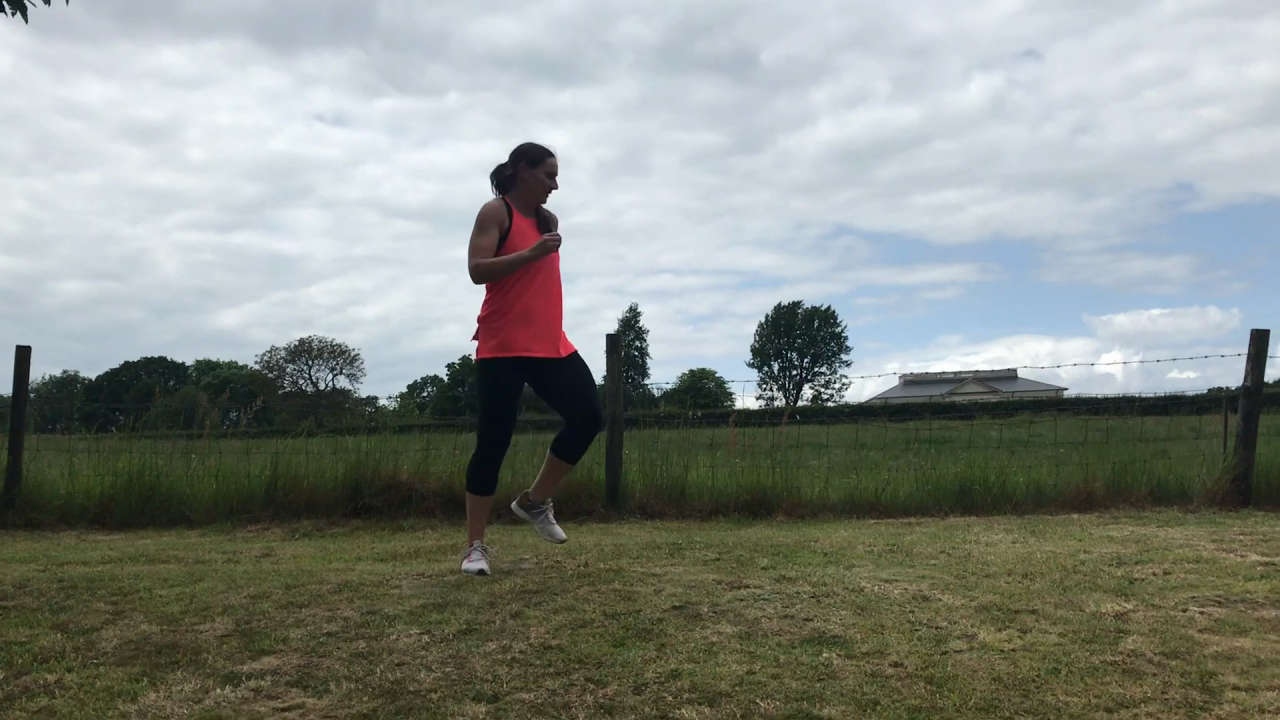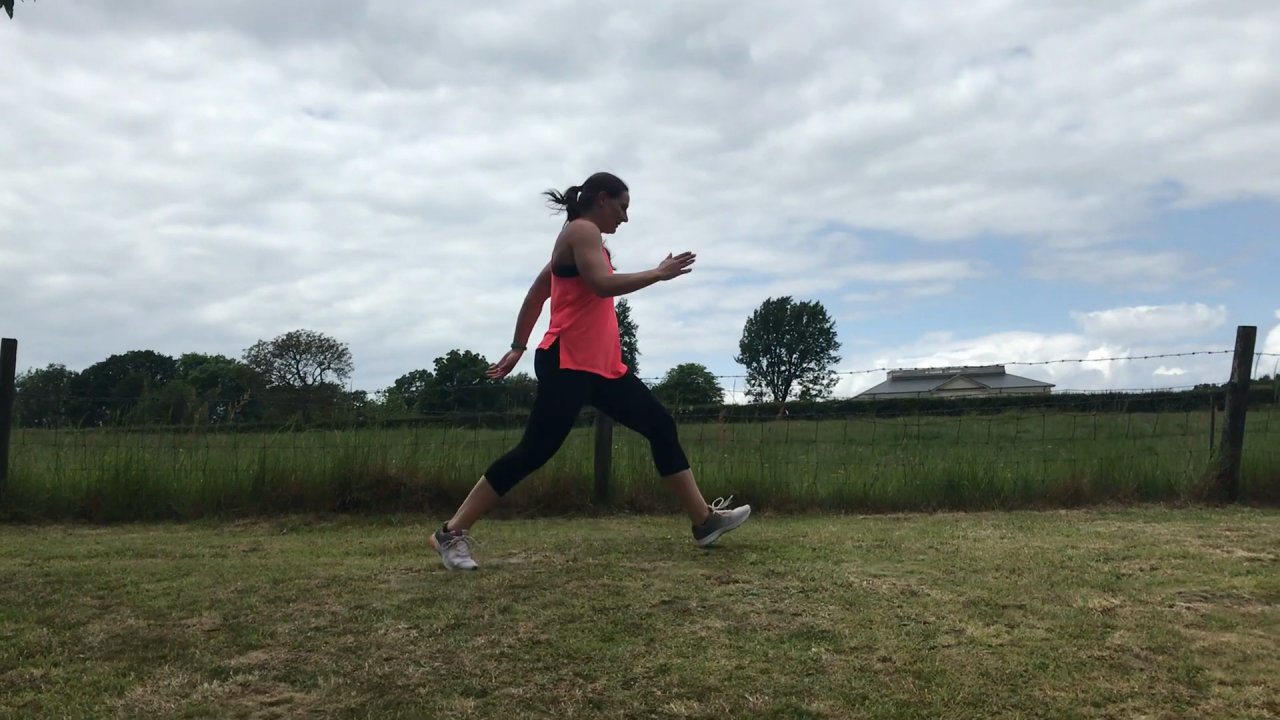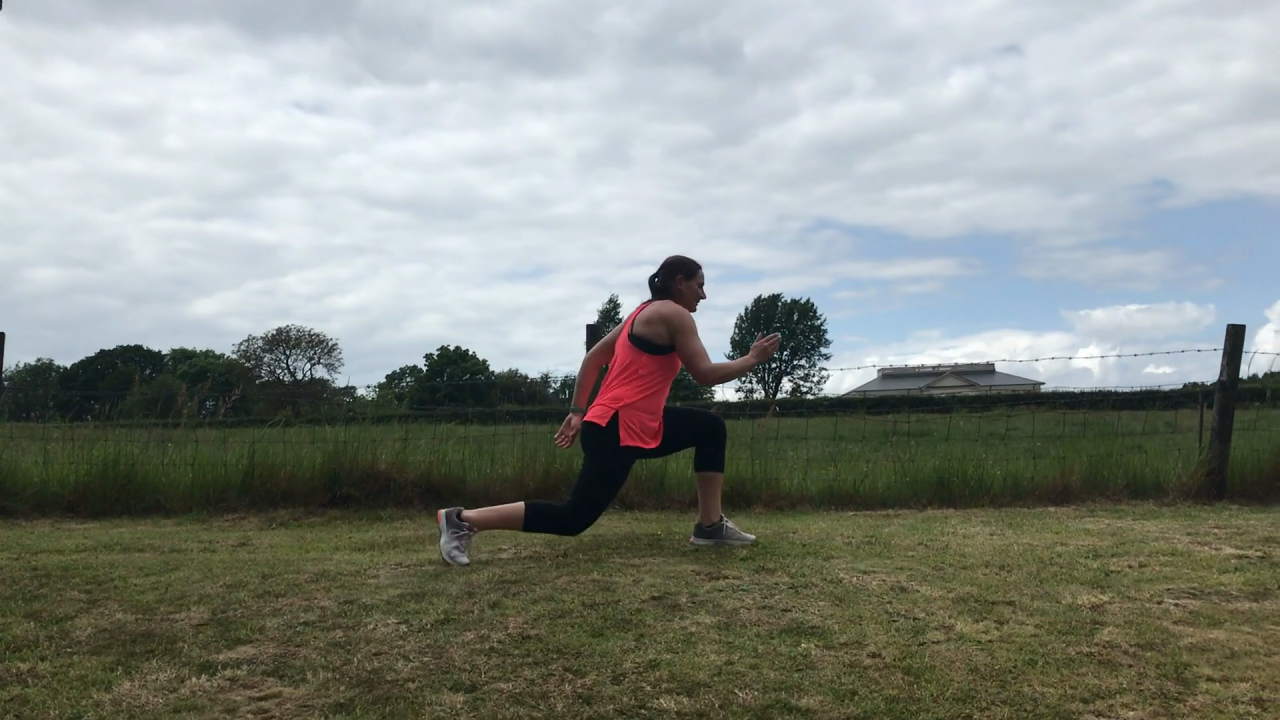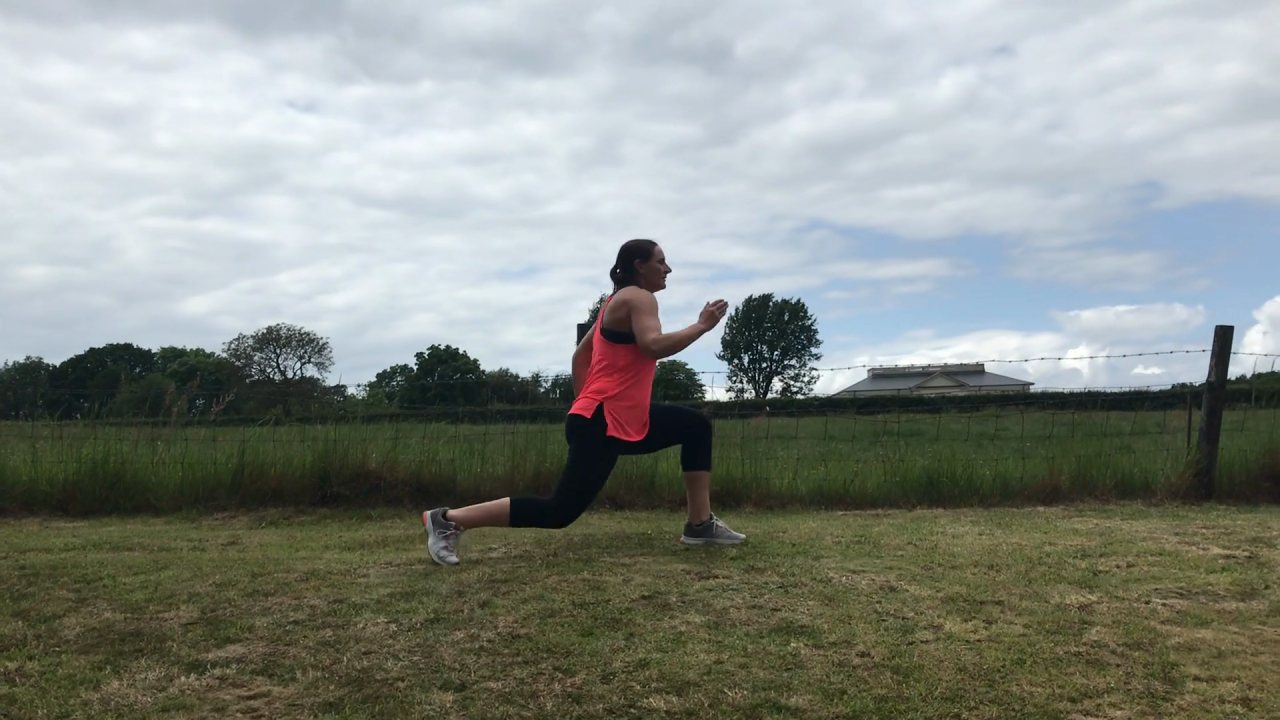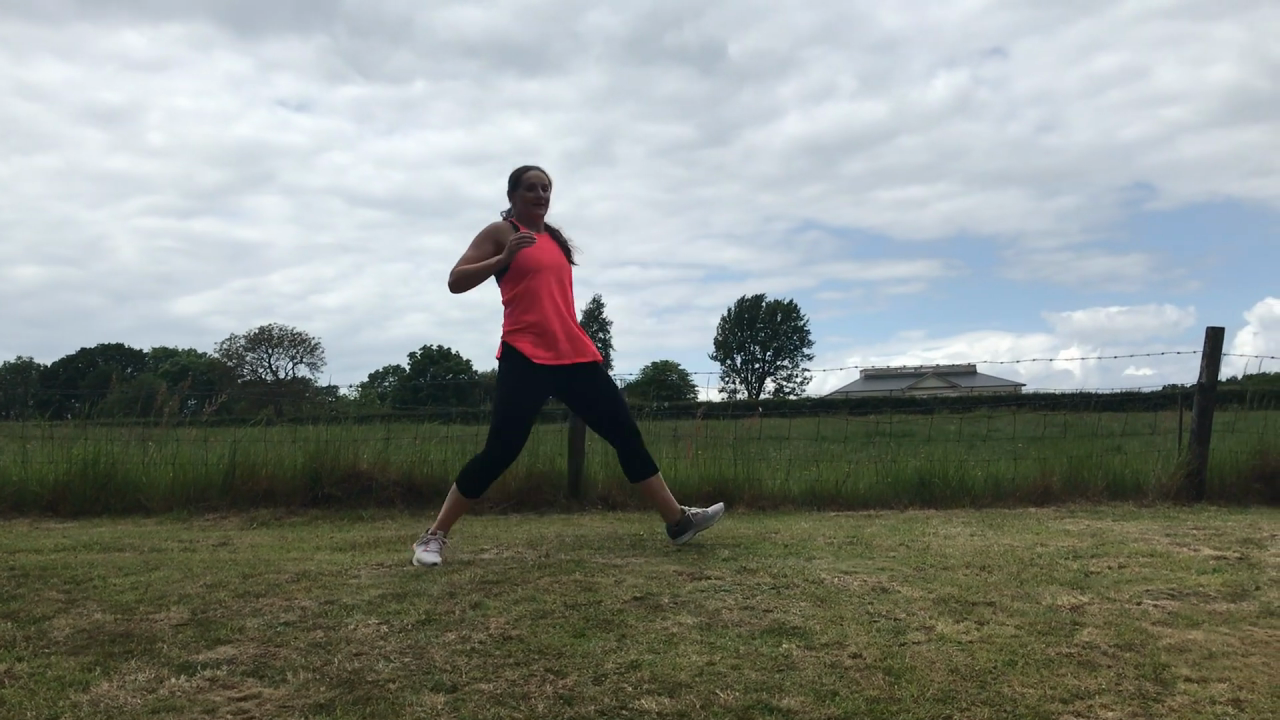
dt=0.3s
person 1, frame 1
left shoulder: (547, 219)
right shoulder: (494, 212)
right elbow: (480, 270)
right wrist: (533, 253)
left hip: (551, 346)
right hip: (500, 349)
left knee: (589, 416)
right knee: (493, 444)
left ankle: (535, 501)
right ankle: (475, 544)
person 1, frame 2
left shoulder: (586, 237)
right shoulder: (583, 231)
left elbow: (534, 295)
right elbow: (603, 284)
left wrist: (518, 348)
right wrist: (661, 274)
left hip: (602, 364)
right hip: (567, 361)
left knee: (660, 423)
right knee: (535, 451)
left ankle: (704, 520)
right ankle: (452, 533)
person 1, frame 3
left shoulder: (644, 313)
right shoulder: (675, 316)
left elbow: (592, 359)
right elbow: (704, 374)
left wrist: (577, 413)
right wrist: (753, 359)
left hip: (636, 425)
right hip: (618, 430)
left knee: (712, 429)
right knee: (573, 518)
left ankle: (710, 524)
right ankle: (462, 520)
person 1, frame 4
left shoulder: (620, 301)
right shoulder: (639, 298)
left elbow: (581, 356)
right elbow: (653, 346)
left wrist: (582, 410)
right wrist: (702, 325)
left hip: (625, 418)
right hip: (603, 422)
left knee: (696, 426)
right knee: (560, 511)
left ankle: (700, 523)
right ankle: (447, 519)
person 1, frame 5
left shoulder: (558, 239)
right shoulder: (500, 232)
right elbow: (455, 281)
right wrist: (503, 260)
left hip: (575, 357)
right hip: (525, 357)
left knee: (625, 433)
right knee: (501, 451)
left ankle: (677, 518)
right ankle: (434, 534)
